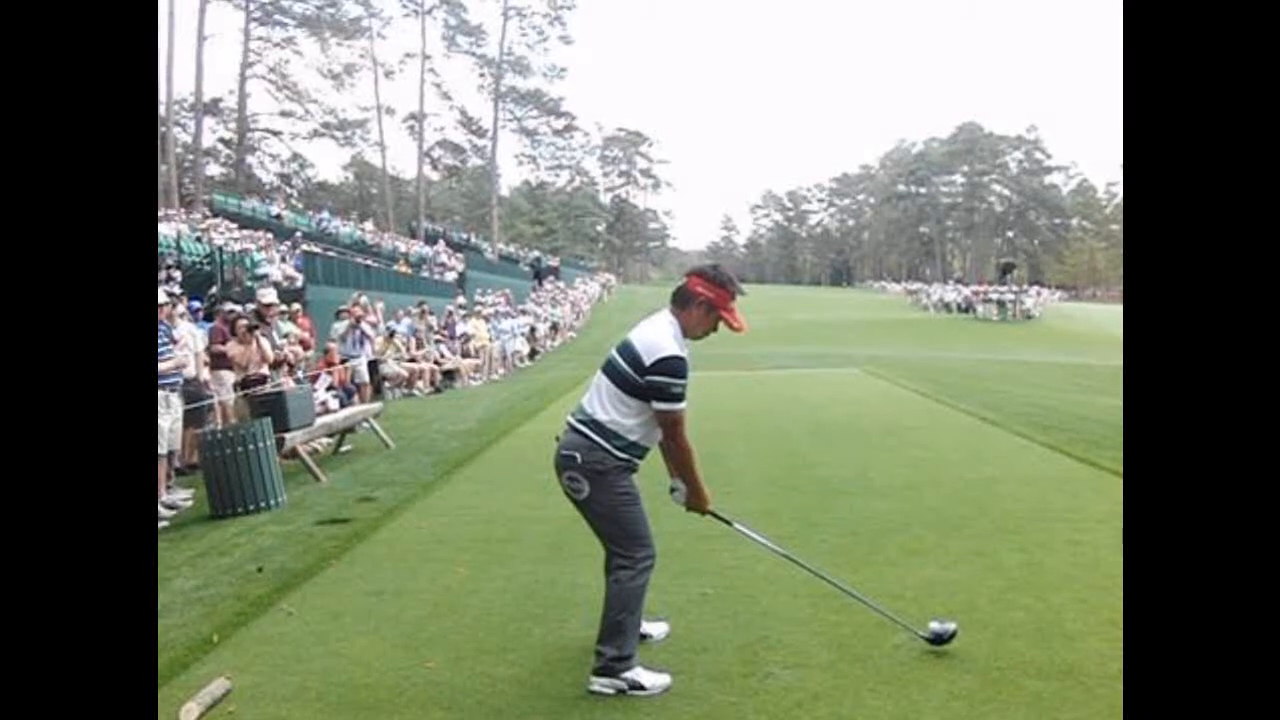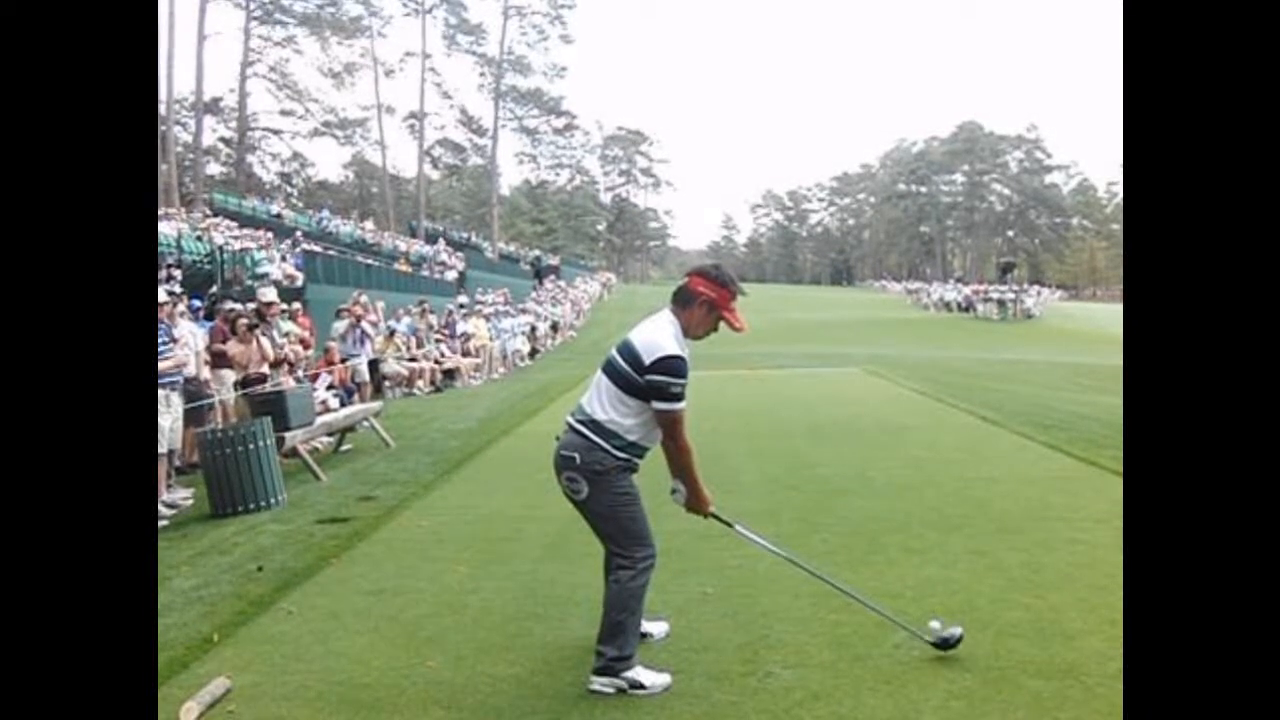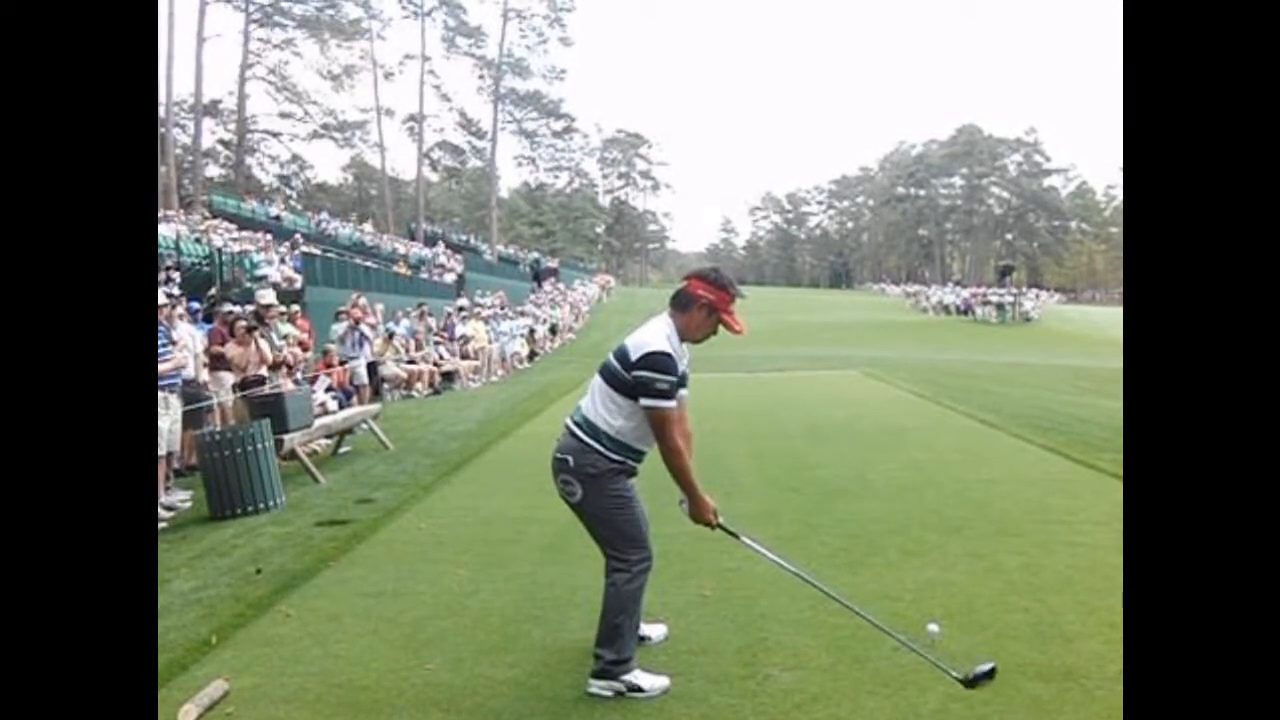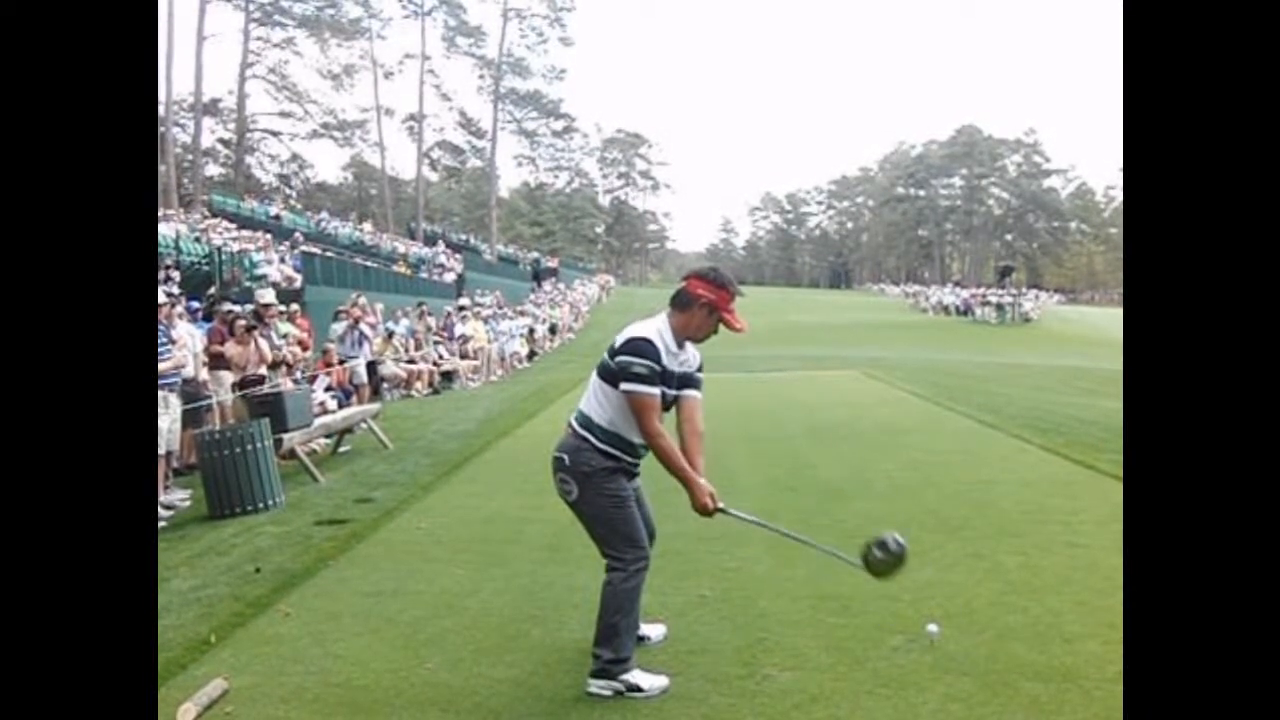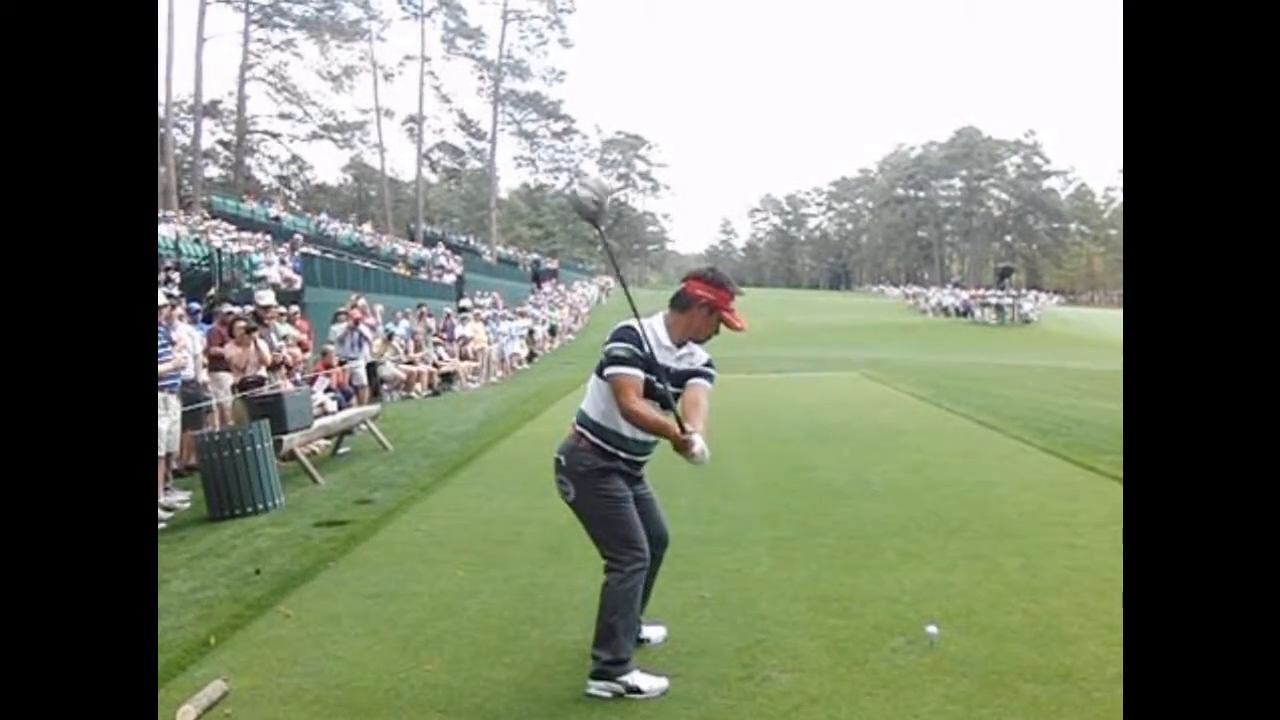
dt=1s
person 1, frame 1
left shoulder: (656, 328)
right shoulder: (668, 354)
left elbow: (663, 425)
right elbow: (675, 433)
left wrist: (675, 475)
right wrist: (696, 490)
left hip: (584, 451)
right hip: (597, 461)
left knee: (624, 547)
right knee: (635, 555)
left ankle: (625, 624)
right ankle: (613, 667)
person 1, frame 2
left shoulder: (659, 329)
right shoulder: (668, 354)
left elbow: (667, 429)
right elbow: (675, 436)
left wrist: (679, 479)
right wrist: (696, 491)
left hip: (586, 452)
right hip: (596, 461)
left knee: (624, 547)
right knee: (637, 555)
left ankle: (625, 624)
right ankle: (614, 667)
person 1, frame 3
left shoulder: (672, 346)
right shoulder: (657, 355)
left elbow: (681, 428)
right elbow: (668, 440)
left wrist: (691, 492)
right wrist: (697, 499)
left hip: (600, 459)
right hip: (590, 464)
left knee: (631, 543)
right knee: (633, 557)
left ankle: (625, 627)
right ankle: (612, 670)
person 1, frame 4
left shoulder: (688, 357)
right shoulder: (642, 344)
left elbow: (691, 421)
right elbow: (650, 429)
left wrist: (700, 479)
right wrist: (691, 484)
left hip: (616, 462)
right hip: (589, 462)
left knee: (641, 539)
right knee: (630, 555)
left ankle: (624, 626)
right ankle: (611, 670)
person 1, frame 5
left shoulder: (698, 360)
right shoulder: (631, 336)
left elbow: (696, 403)
right elbow: (628, 405)
left wrist: (692, 434)
right wrist: (671, 431)
left hip: (627, 466)
right hip: (591, 462)
left knee: (654, 541)
right knee: (630, 556)
left ankle: (627, 627)
right ankle: (611, 671)
person 2, frame 1
left shoulder: (166, 327)
right shoulder: (161, 330)
right wrist: (173, 364)
left hip: (173, 394)
right hip: (161, 396)
left knee: (173, 448)
right knee: (161, 450)
left ankle: (166, 490)
right ankle: (161, 496)
person 2, frame 2
left shoulder: (166, 325)
right shoulder: (161, 327)
left elbow: (178, 345)
left wrist: (180, 352)
right wrist: (172, 363)
left hip: (174, 392)
right hip: (160, 395)
left knee: (173, 446)
right knee: (161, 449)
left ankle: (166, 490)
right ankle: (161, 496)
person 2, frame 3
left shoulder: (165, 329)
right shoulder: (161, 330)
left elbow: (177, 347)
right wrist: (172, 365)
left hip: (172, 395)
right hip: (160, 398)
left knee: (172, 449)
right knee: (161, 451)
left ankle: (165, 492)
right ankle: (161, 498)
person 2, frame 4
left shoulder: (165, 329)
right shoulder: (161, 330)
right wrist: (172, 364)
left hip: (172, 394)
right hip: (160, 397)
left knee: (171, 448)
right knee: (161, 450)
left ankle: (165, 491)
right ankle: (160, 497)
person 2, frame 5
left shoulder: (165, 330)
right shoulder: (161, 332)
left wrist: (177, 353)
right wrist: (172, 366)
left hip: (171, 396)
right hip: (160, 398)
left knee: (170, 449)
right knee: (161, 451)
left ankle: (165, 491)
right ankle: (160, 498)
